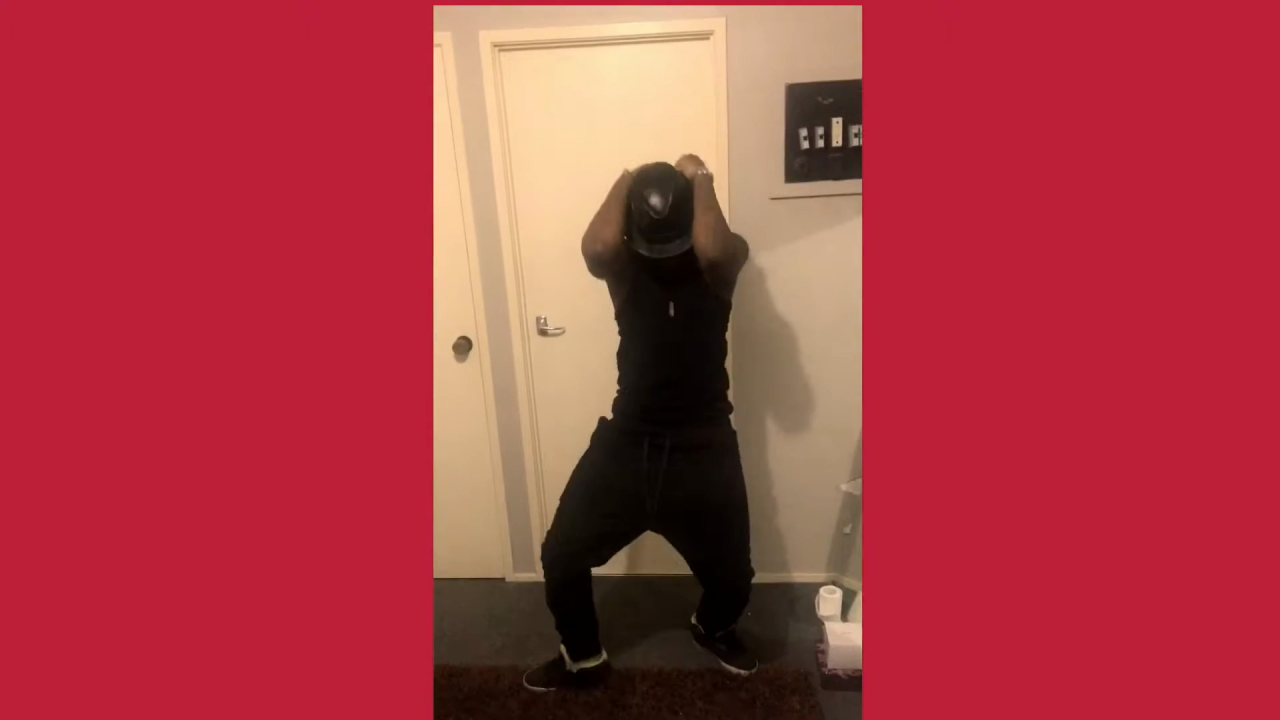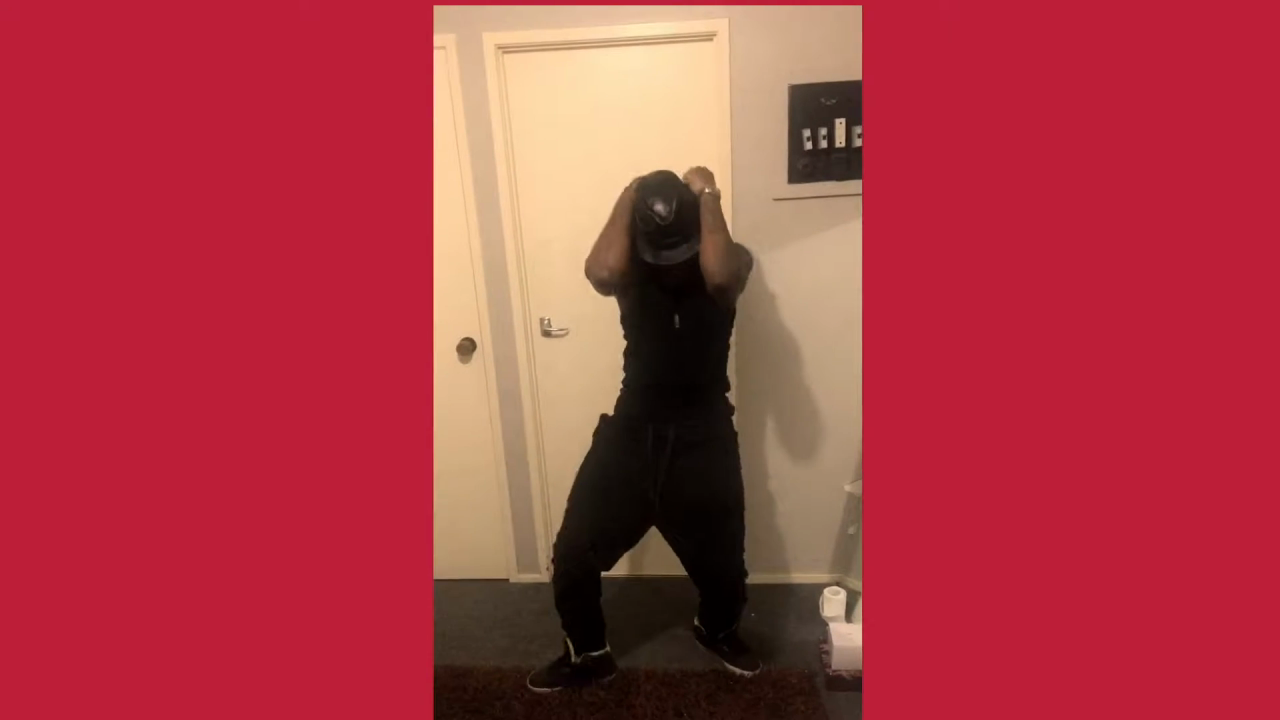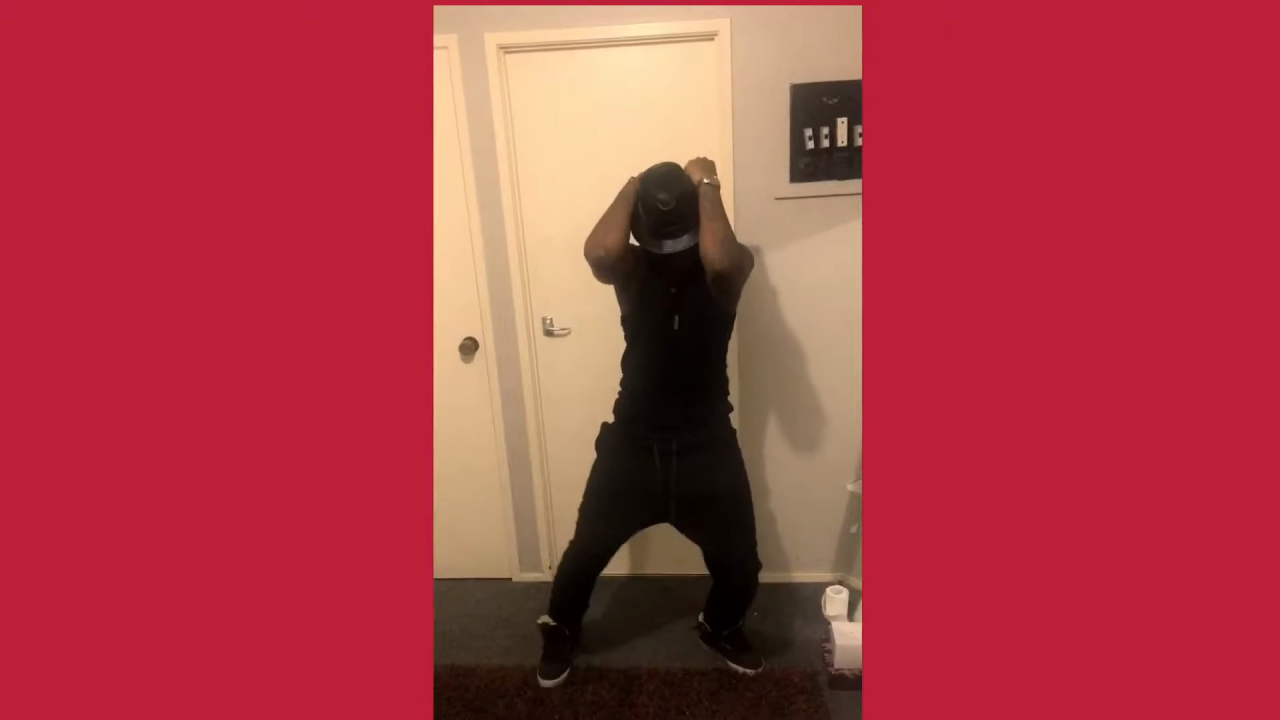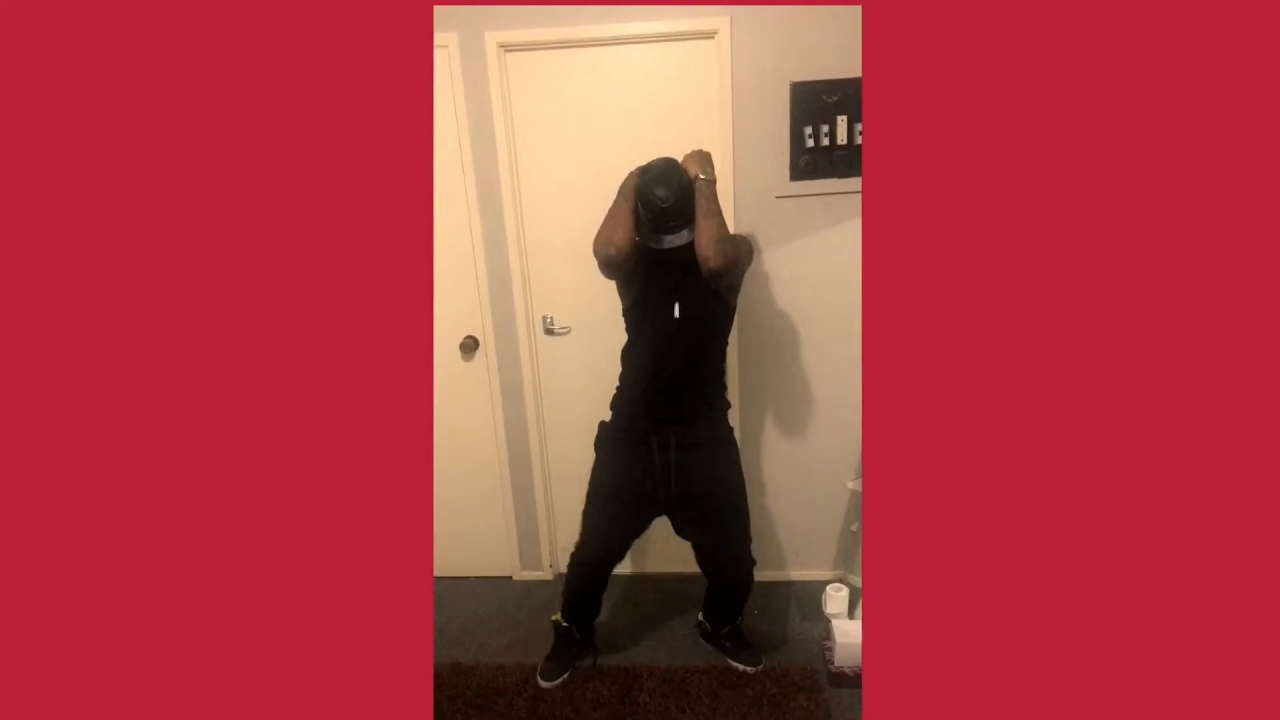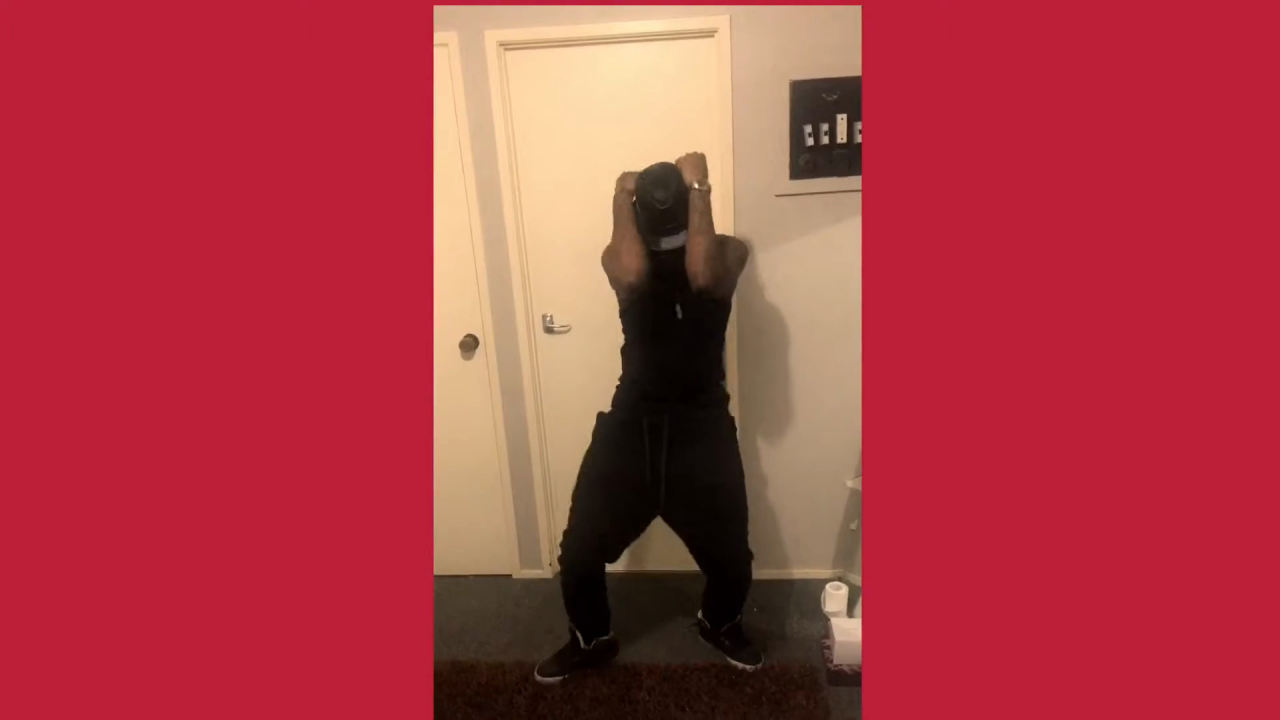
dt=0.2s
person 1, frame 1
left shoulder: (724, 259)
right shoulder: (625, 264)
left elbow: (715, 248)
right elbow: (596, 248)
left wrist: (699, 178)
right wrist: (625, 182)
left hip: (703, 445)
right hip: (627, 440)
left knee: (731, 571)
right knee: (561, 554)
left ankle: (714, 628)
right ankle: (583, 657)
person 1, frame 2
left shoulder: (732, 265)
right shoulder: (631, 272)
left elbow: (720, 273)
right elbow: (600, 271)
left wrist: (708, 193)
right wrist: (628, 195)
left hip: (704, 442)
right hip: (630, 436)
left knee: (723, 570)
right knee: (574, 554)
left ankle: (716, 629)
right ankle: (588, 655)
person 1, frame 3
left shoulder: (731, 268)
right shoulder: (630, 269)
left elbow: (721, 258)
right elbow: (597, 251)
left wrist: (707, 184)
right wrist: (631, 189)
left hip: (707, 443)
right hip: (633, 440)
left knee: (740, 565)
right knee: (587, 549)
left ankle: (720, 627)
right ankle: (560, 628)
person 1, frame 4
left shoulder: (734, 253)
right shoulder: (632, 260)
left elbow: (713, 257)
right elbow: (608, 247)
left wrist: (702, 178)
right wrist: (630, 186)
left hip: (704, 439)
right hip: (631, 436)
left knee: (733, 560)
right knee: (593, 553)
left ankle: (720, 625)
right ankle: (572, 632)
person 1, frame 5
left shoulder: (728, 251)
right shoulder: (621, 252)
left elbow: (702, 279)
right elbow: (631, 279)
left wrist: (699, 187)
right wrist: (626, 202)
left hip: (701, 431)
right hip: (629, 427)
left knee: (729, 553)
right knee: (581, 546)
left ankle: (720, 623)
right ankle: (591, 639)
